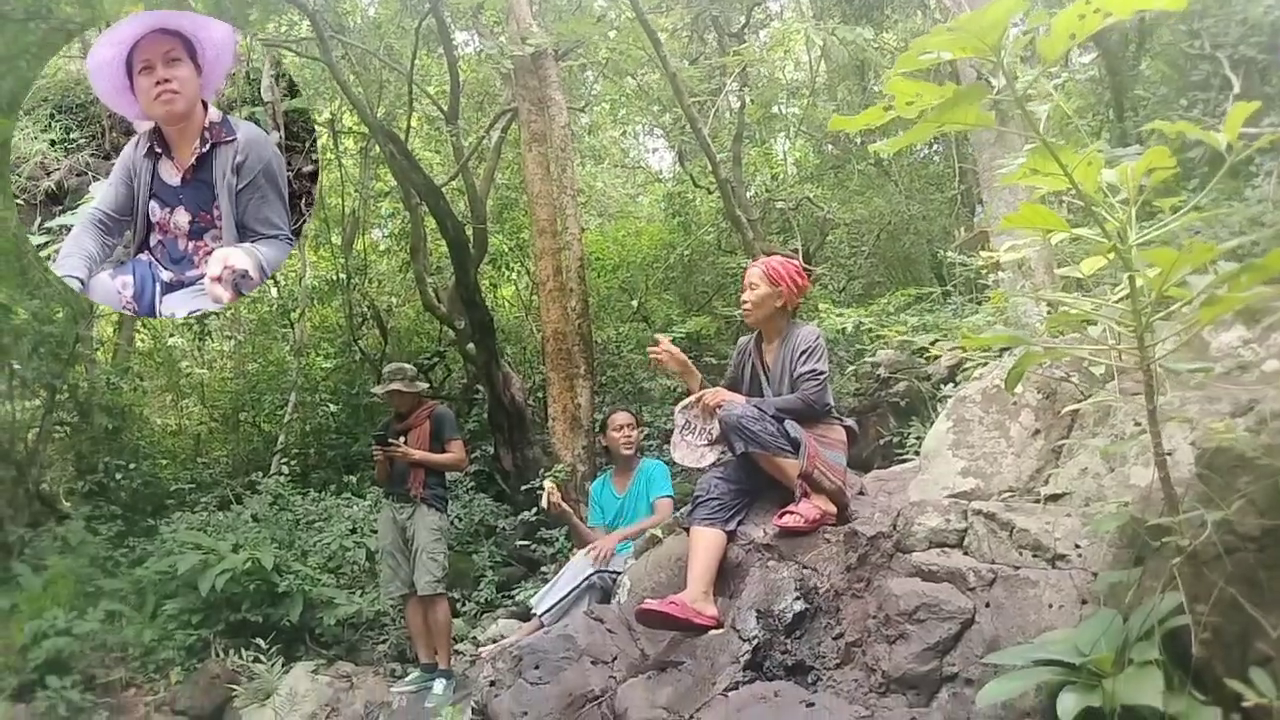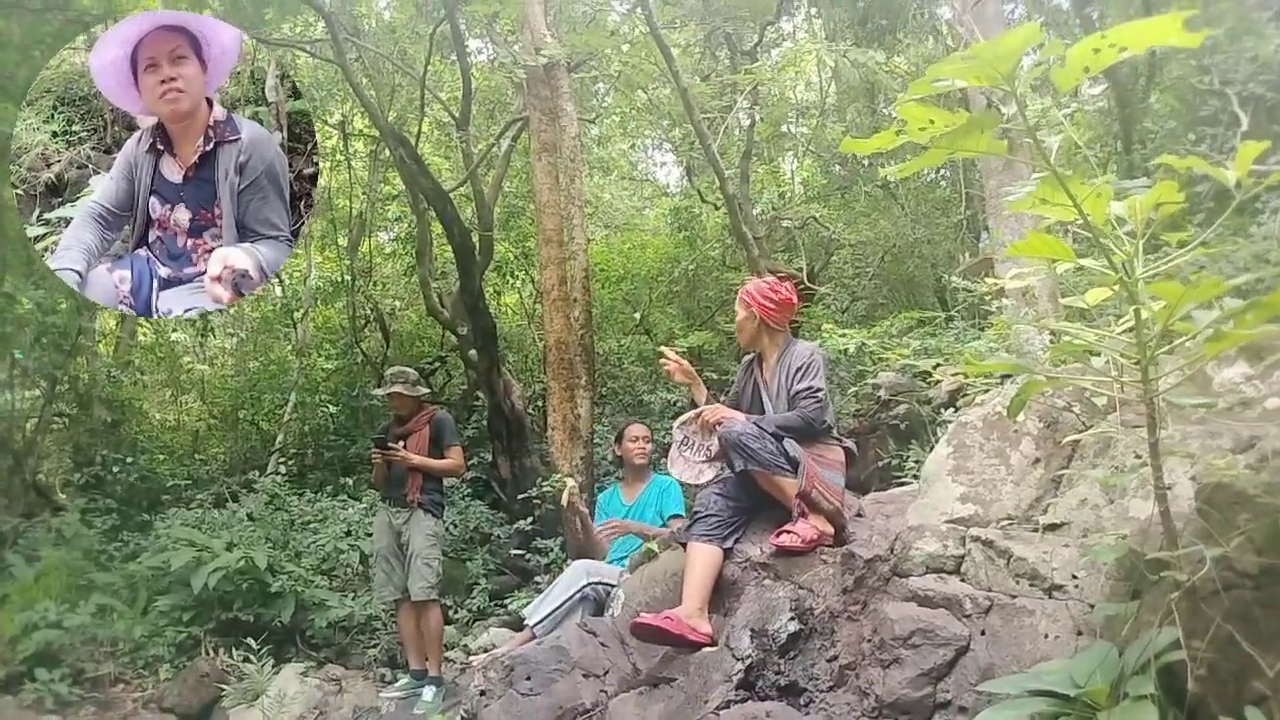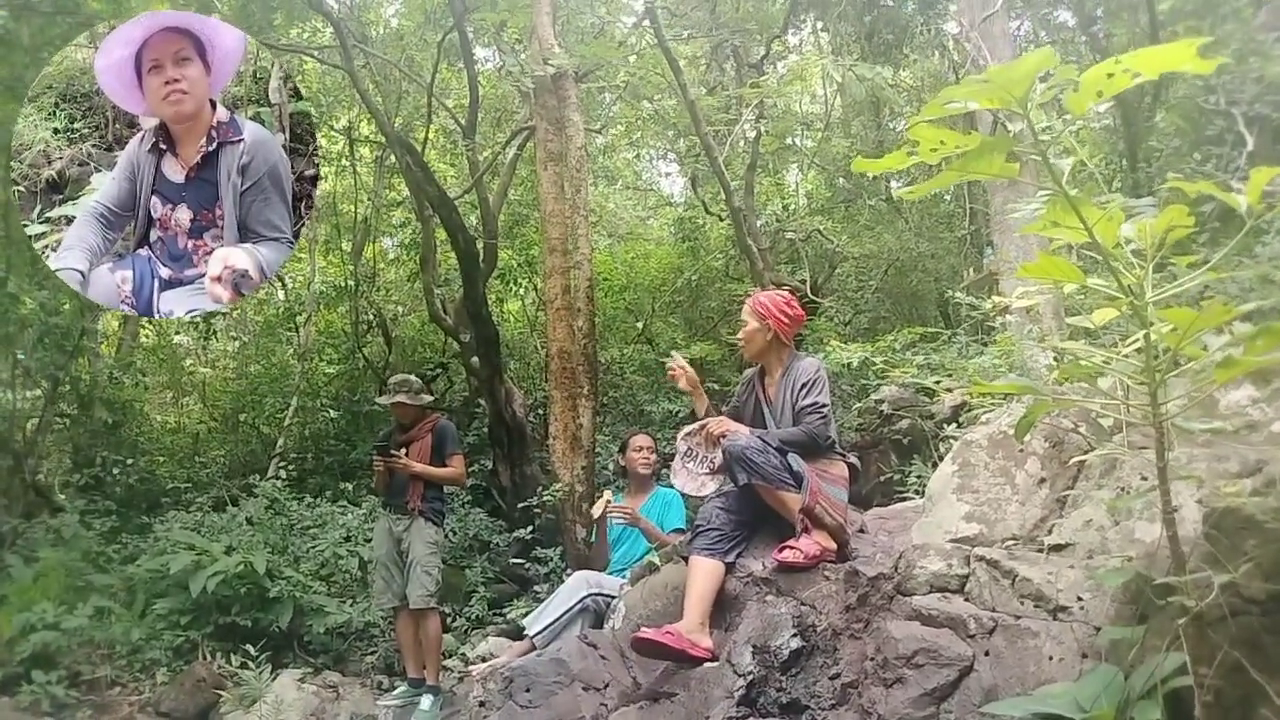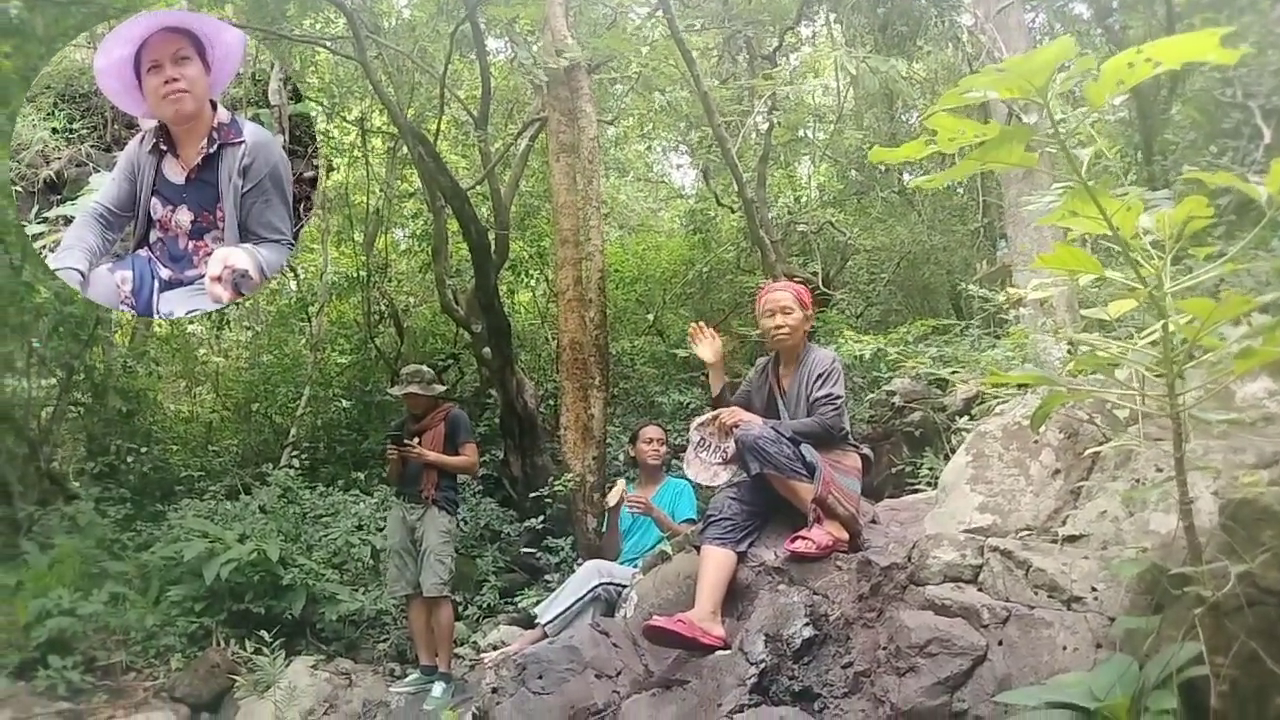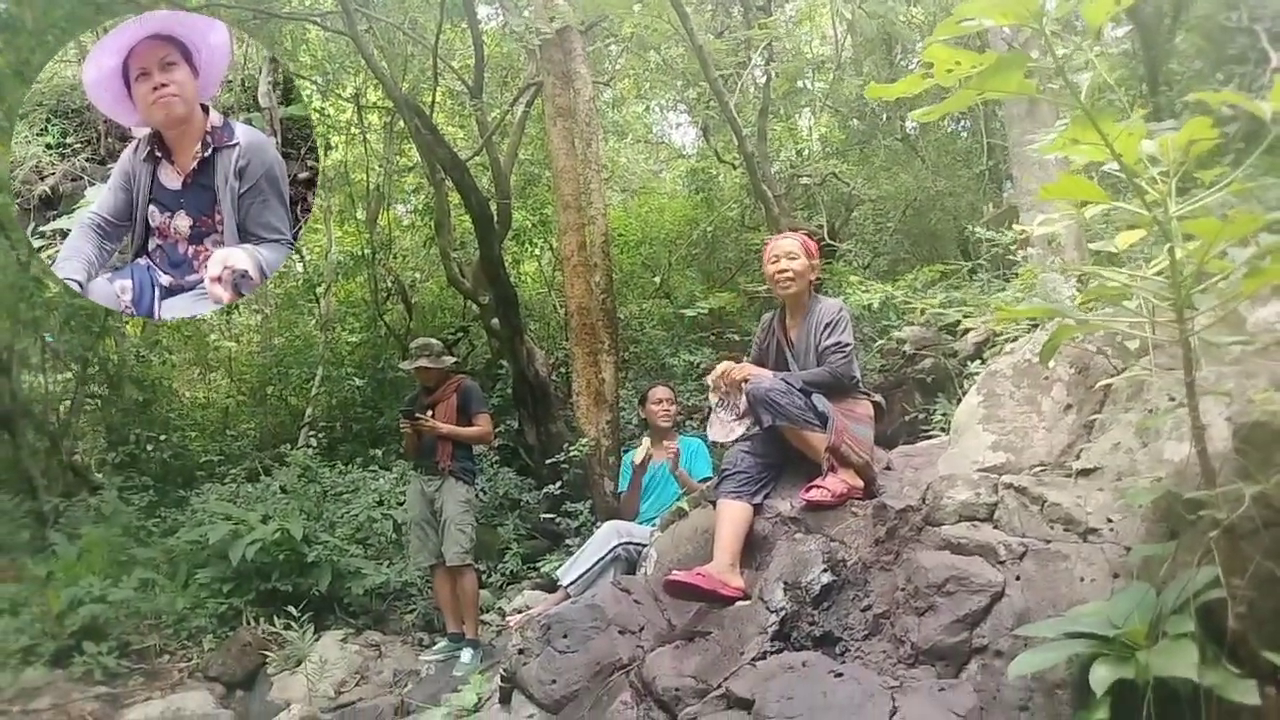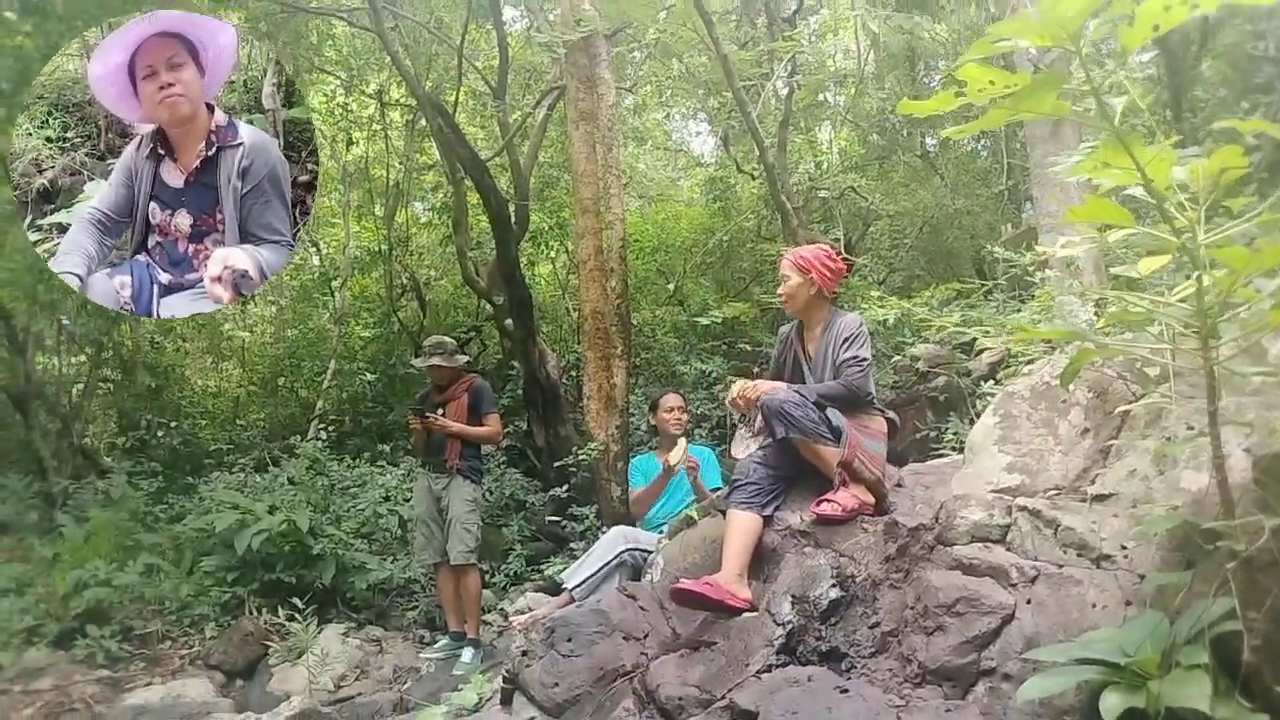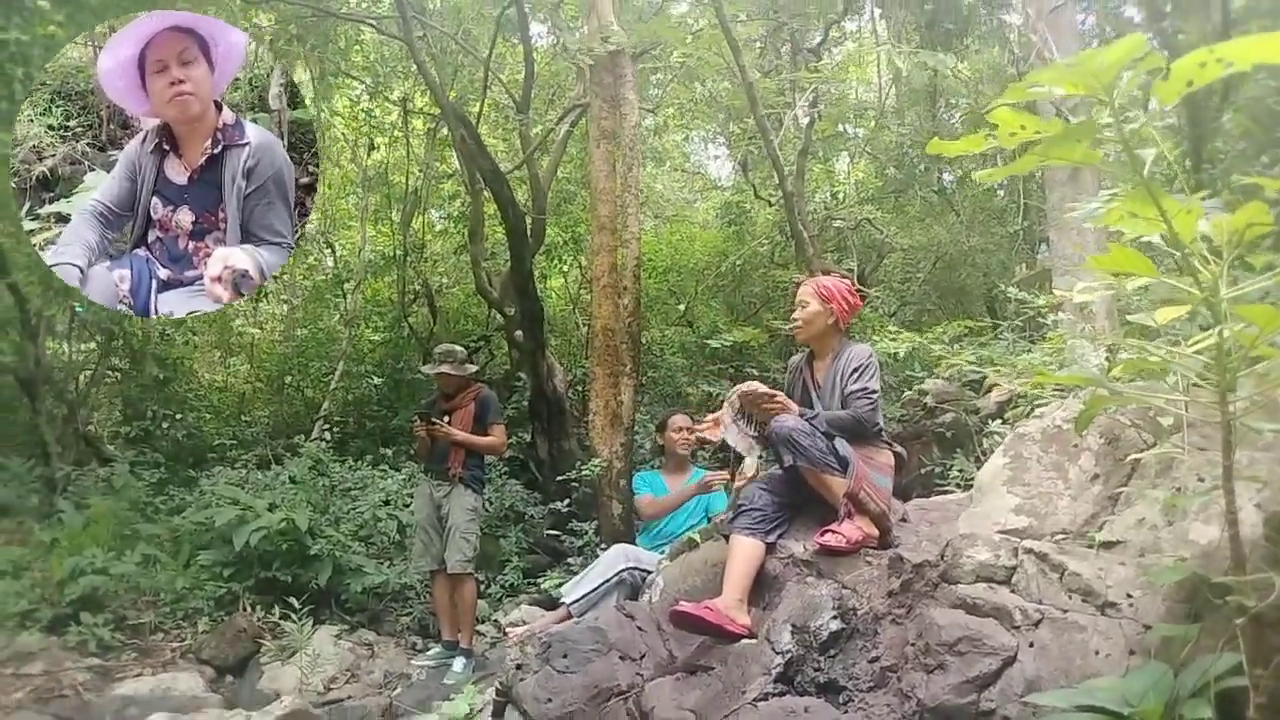
dt=0.7s
person 1, frame 1
left shoulder: (807, 338)
right shoulder: (746, 348)
left elbow: (812, 401)
right elbow: (722, 402)
left wrist: (743, 402)
right wrist: (686, 371)
left hip: (814, 445)
right hip: (767, 454)
left knee: (737, 417)
right knee: (713, 487)
left ankle: (817, 498)
right ankle: (698, 600)
person 1, frame 2
left shoulder: (805, 355)
right shoulder: (749, 367)
left elbow: (811, 418)
right elbow: (722, 418)
left wrist: (743, 420)
right wrist: (693, 383)
left hip: (814, 464)
right hip: (765, 473)
left knee: (738, 433)
right knee: (713, 501)
left ankle: (814, 518)
right ankle: (693, 615)
person 1, frame 3
left shoulder: (808, 370)
right shoulder: (751, 380)
left elbow: (815, 433)
right elbow: (722, 429)
left wrist: (747, 433)
right wrist: (696, 393)
left hip: (816, 479)
right hip: (767, 487)
left knee: (741, 447)
right knee: (714, 516)
left ankle: (816, 533)
right ankle: (693, 630)
person 1, frame 4
left shoulder: (824, 362)
right shoulder: (762, 370)
left elbow: (829, 424)
right elbow: (727, 415)
left wrist: (760, 424)
right wrist: (715, 368)
left hip: (828, 468)
right hip: (778, 477)
left knee: (753, 436)
right knee: (726, 506)
left ankle: (829, 522)
right ankle: (706, 617)
person 1, frame 5
left shoulder: (831, 311)
right shoulder: (769, 324)
left elbow: (839, 373)
right elbow: (754, 374)
left wrist: (769, 377)
right wrist: (732, 372)
left hip: (840, 417)
right hip: (792, 427)
left knee: (765, 390)
right knee: (740, 460)
left ankle: (844, 472)
right ankle: (725, 570)
person 1, frame 6
left shoulder: (849, 326)
right shoulder: (788, 336)
left elbow: (854, 387)
right elbow: (773, 387)
left wrist: (782, 390)
right wrist: (750, 390)
left hip: (855, 433)
right hip: (804, 442)
left knee: (781, 402)
right knee: (752, 470)
left ankle: (855, 486)
right ankle: (732, 579)
person 1, frame 7
left shoulder: (859, 357)
right shoulder: (798, 365)
left elbow: (863, 419)
right elbow: (781, 419)
left wrist: (798, 414)
right wrist: (749, 417)
left hip: (861, 464)
right hip: (814, 471)
left knee: (788, 428)
right knee: (757, 496)
left ankle: (860, 520)
right ankle: (733, 606)
person 2, frame 1
left shoulder: (439, 415)
right shoulder: (387, 426)
left elbow: (460, 460)
left wrist: (414, 455)
right wrist: (381, 462)
left hip: (425, 507)
right hip: (392, 509)
left knee: (431, 589)
right knee: (407, 591)
left ankle: (444, 672)
right ankle: (425, 667)
person 2, frame 2
left shoulder: (439, 421)
right shoulder: (386, 430)
left elbow: (458, 466)
left wrist: (412, 459)
right wrist: (380, 465)
left hip: (422, 512)
right hip: (388, 513)
left knee: (424, 594)
right knee: (401, 596)
left ankle: (434, 680)
right ankle: (416, 673)
person 2, frame 3
left shoulder: (441, 429)
right shoulder: (388, 437)
left elbow: (459, 475)
left wrist: (414, 467)
right wrist: (380, 473)
left hip: (423, 519)
right hip: (388, 519)
left knee: (423, 602)
right knee: (399, 603)
left ankle: (432, 688)
right ankle: (413, 681)
person 2, frame 4
left shoulder: (454, 418)
right shoulder: (401, 426)
left elbow: (472, 463)
left wrist: (428, 456)
right wrist: (394, 462)
left hip: (436, 508)
right hip: (402, 508)
left knee: (436, 590)
right knee: (412, 591)
left ankle: (444, 675)
right ankle: (426, 668)
person 2, frame 5
left shoulder: (465, 389)
right shoulder: (413, 401)
left elbow: (486, 433)
left wrist: (442, 428)
right wrist: (409, 436)
left hip: (454, 479)
right hip: (421, 481)
left knee: (459, 560)
right knee: (434, 561)
left ankle: (472, 642)
right ankle: (454, 636)
person 2, frame 6
left shoulder: (477, 389)
right shoulder: (424, 398)
left elbow: (495, 433)
left wrist: (452, 427)
right wrist: (419, 432)
left hip: (461, 478)
right hip: (428, 479)
left knee: (463, 558)
right knee: (439, 560)
left ankle: (473, 642)
right ankle: (455, 635)
person 2, frame 7
left shoulder: (483, 399)
right shoulder: (431, 405)
left elbow: (500, 444)
left wrist: (456, 436)
right wrist: (422, 438)
left hip: (463, 487)
right hip: (429, 485)
left knee: (461, 567)
right knee: (436, 567)
left ankle: (466, 651)
right ankle: (448, 643)
person 3, frame 1
left shoulder: (248, 145)
right shoulder: (138, 152)
left elbow: (277, 242)
right elbow: (99, 224)
left wrist: (247, 262)
right wrist: (65, 281)
left hip: (212, 290)
right hip: (148, 280)
person 3, frame 2
left shoulder: (251, 145)
right shoulder: (140, 147)
left elbow: (276, 244)
right elbow: (98, 218)
left wrist: (248, 261)
right wrist: (62, 275)
left hip: (210, 289)
right hip: (146, 275)
person 3, frame 3
left shoulder: (254, 146)
right shoulder: (142, 148)
left elbow: (277, 245)
right elbow: (100, 218)
left wrist: (248, 262)
right wrist: (64, 274)
left hip: (212, 288)
right hip: (147, 275)
person 3, frame 4
left shoulder: (255, 147)
right shoulder: (143, 148)
left elbow: (278, 248)
right elbow: (100, 219)
left wrist: (248, 261)
right wrist: (64, 275)
left hip: (212, 291)
right hip: (147, 276)
person 3, frame 5
left shoulder: (249, 150)
right shoulder: (138, 157)
left elbow: (278, 248)
right elbow: (97, 228)
left wrist: (247, 262)
right wrist: (64, 284)
left hip: (213, 294)
right hip: (147, 283)
person 3, frame 6
left shoulder: (253, 150)
right shoulder: (140, 153)
left elbow: (278, 249)
right elbow: (98, 223)
left wrist: (248, 263)
right wrist: (63, 279)
left hip: (212, 294)
right hip: (146, 280)
person 3, frame 7
left shoulder: (259, 151)
right shoulder: (144, 148)
left elbow: (277, 250)
right elbow: (98, 216)
left wrist: (249, 262)
right wrist: (62, 271)
left hip: (211, 291)
right hip: (144, 275)
person 4, frame 1
left shoulder: (654, 470)
right shoulder: (598, 488)
left elbow: (663, 518)
right elbow: (598, 544)
left wrist: (618, 536)
right wrist: (570, 519)
right hip: (612, 568)
left knee: (587, 561)
right knee: (587, 581)
left ankle: (527, 633)
person 4, frame 2
left shoulder: (666, 486)
right shoulder: (606, 498)
right elbow: (601, 554)
left wrist: (634, 527)
right wrist: (584, 519)
right hip: (609, 580)
left knee: (583, 570)
right knee: (583, 594)
left ankle: (519, 642)
person 4, frame 3
left shoulder: (669, 498)
right shoulder: (612, 504)
right elbow: (599, 565)
left wrist: (642, 523)
right wrist: (601, 526)
right hip: (608, 590)
left knee: (584, 580)
right knee: (584, 603)
left ankle: (518, 652)
person 4, frame 4
left shoulder: (680, 489)
right shoulder: (623, 494)
right elbow: (610, 555)
left wrist: (655, 513)
right wrist: (613, 516)
right hip: (619, 580)
left knee: (595, 569)
right knee: (594, 595)
left ankle: (532, 639)
person 4, frame 5
left shoulder: (694, 447)
right shoulder: (632, 458)
right elbow: (627, 515)
left wrist: (678, 470)
right wrist: (637, 475)
right hip: (636, 541)
left knee: (614, 530)
right knee: (615, 555)
left ankle: (555, 601)
person 4, frame 6
left shoulder: (704, 456)
right shoulder: (640, 463)
right elbow: (636, 511)
left wrist: (695, 480)
right wrist: (664, 477)
right hip: (643, 548)
left knee: (621, 536)
right knee: (621, 559)
left ankle: (558, 605)
person 4, frame 7
left shoulder: (708, 479)
right shoulder: (645, 479)
right elbow: (648, 511)
right wrist: (695, 490)
right hip: (643, 566)
left knee: (622, 554)
right knee: (623, 575)
left ankle: (555, 618)
